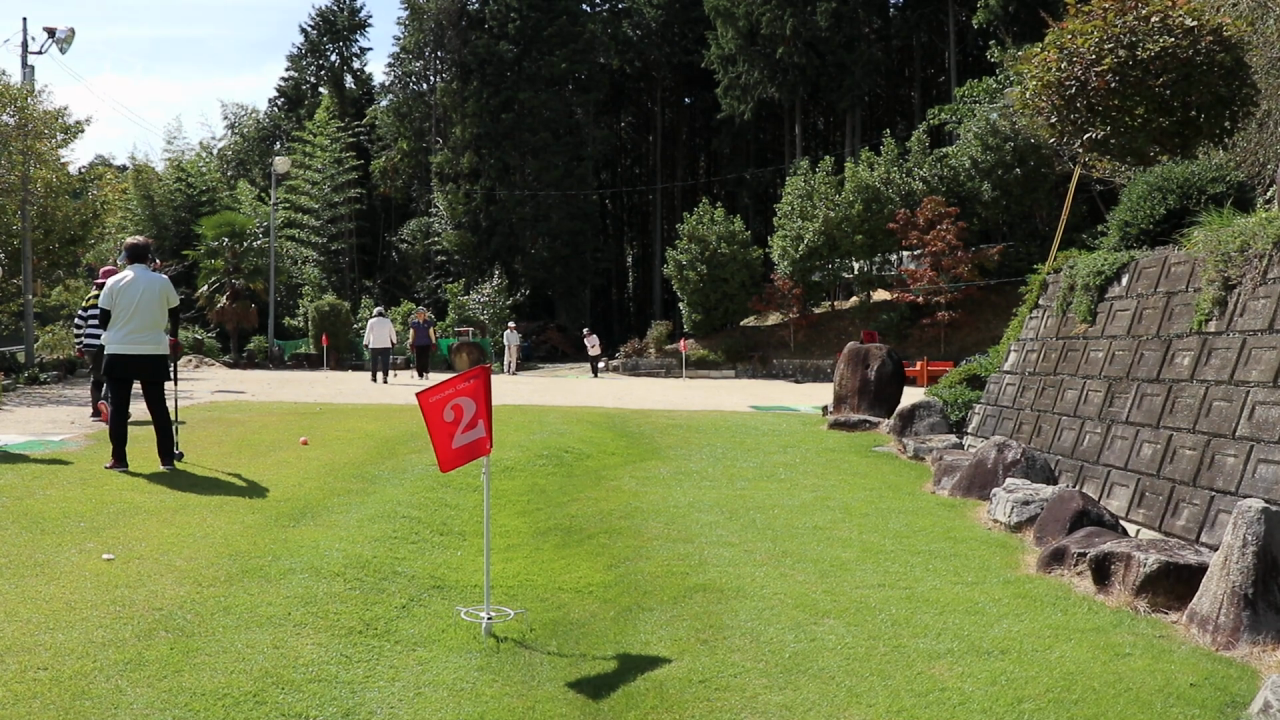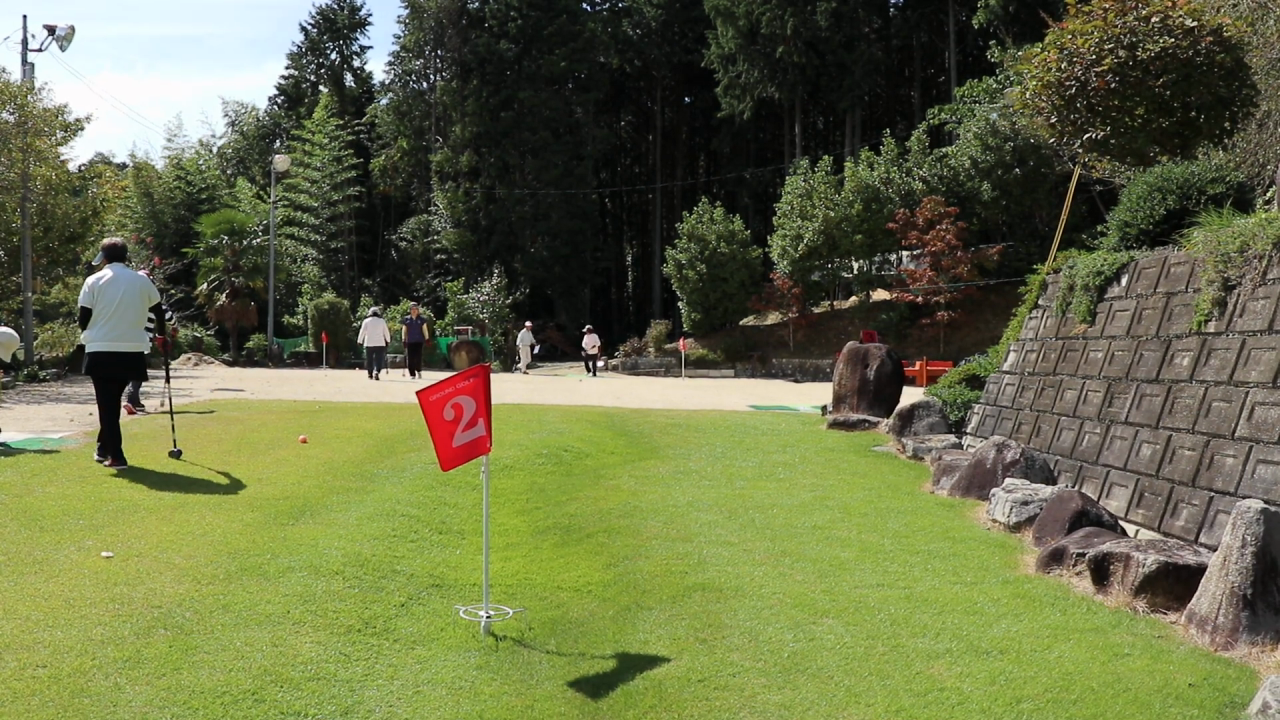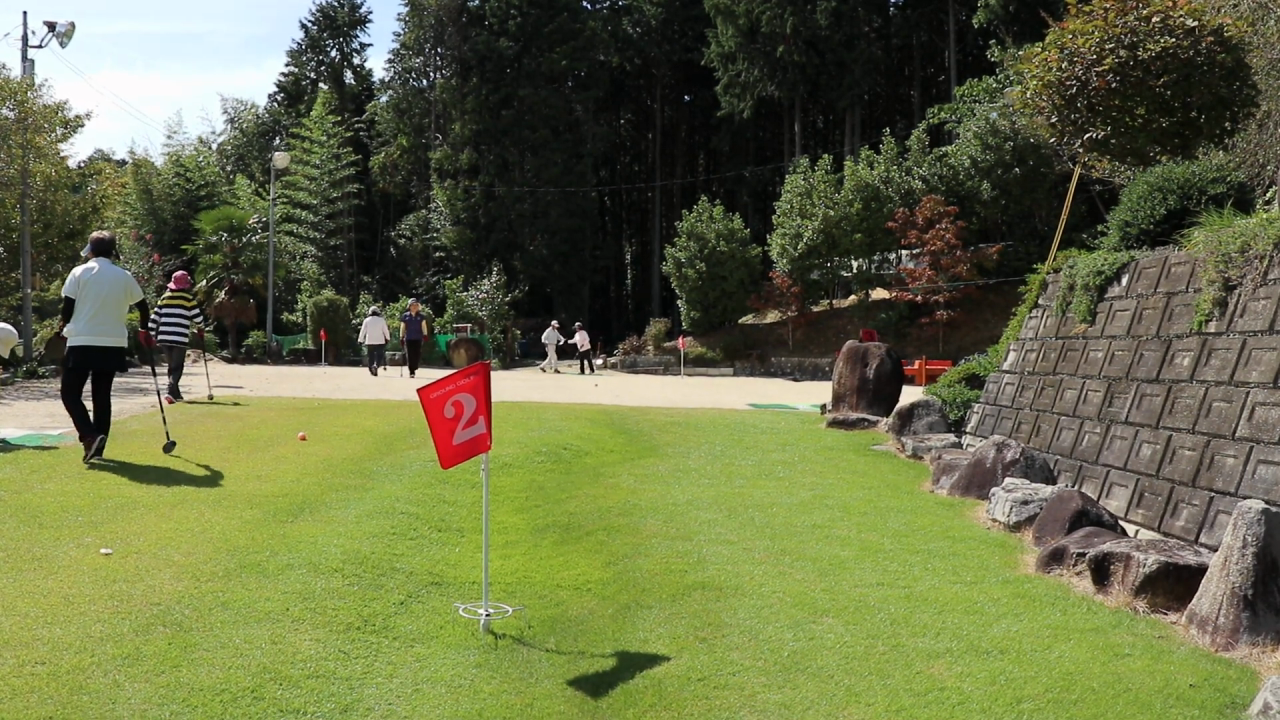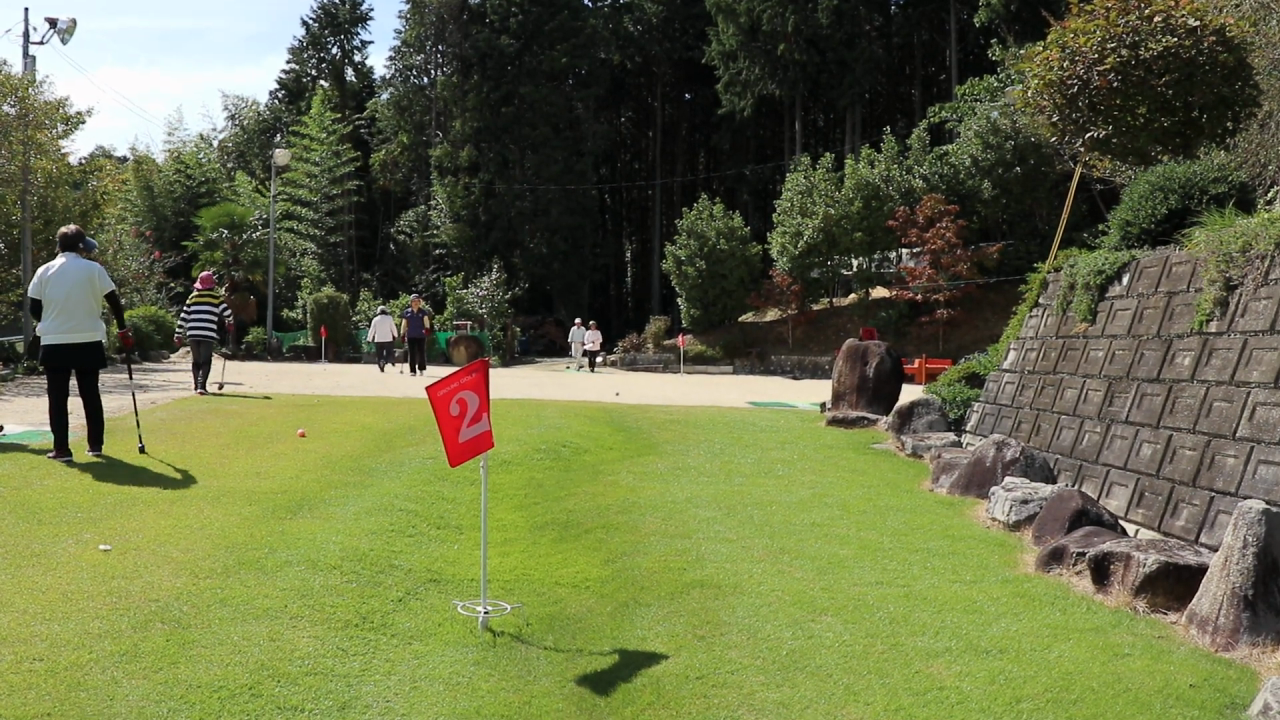
dt=1s
person 1, frame 1
left shoulder: (114, 282)
right shoulder: (162, 282)
left elbow: (103, 320)
right elbow: (174, 315)
right wrist: (173, 338)
left hip: (119, 353)
right hip: (153, 353)
left knee: (118, 408)
right knee: (158, 407)
left ankle: (119, 459)
right ankle: (167, 458)
person 1, frame 2
left shoulder: (94, 281)
right shoulder: (141, 280)
left elbow: (84, 318)
right elbow: (158, 311)
left wrist: (92, 333)
right wrist: (161, 335)
left hip: (101, 350)
right hip: (132, 350)
left knee: (106, 404)
right knee: (114, 402)
left ankle: (116, 456)
right ankle: (104, 448)
person 1, frame 3
left shoulder: (80, 272)
right shoulder: (124, 276)
left elbow: (67, 307)
right elbow: (143, 307)
left wrist: (65, 325)
right wrist: (144, 331)
left hip: (82, 344)
right hip: (112, 345)
left knee: (70, 394)
right knee: (102, 397)
left ankle: (91, 437)
right ankle: (96, 442)
person 1, frame 4
left shoulder: (44, 271)
right shoulder: (93, 269)
left elbow: (34, 309)
right elbow: (114, 302)
right wrist: (123, 331)
left hip: (54, 342)
right hip: (89, 341)
left knee: (58, 397)
right knee: (91, 394)
left ankle: (61, 449)
right ankle: (96, 444)
